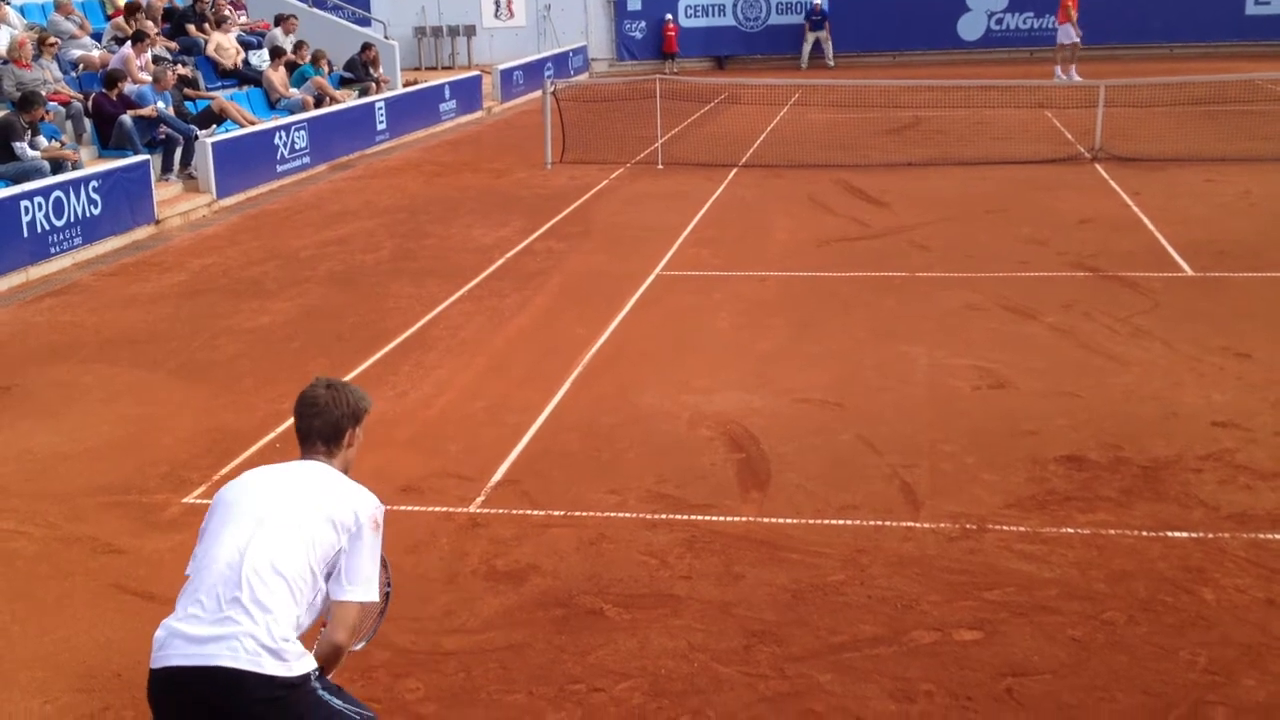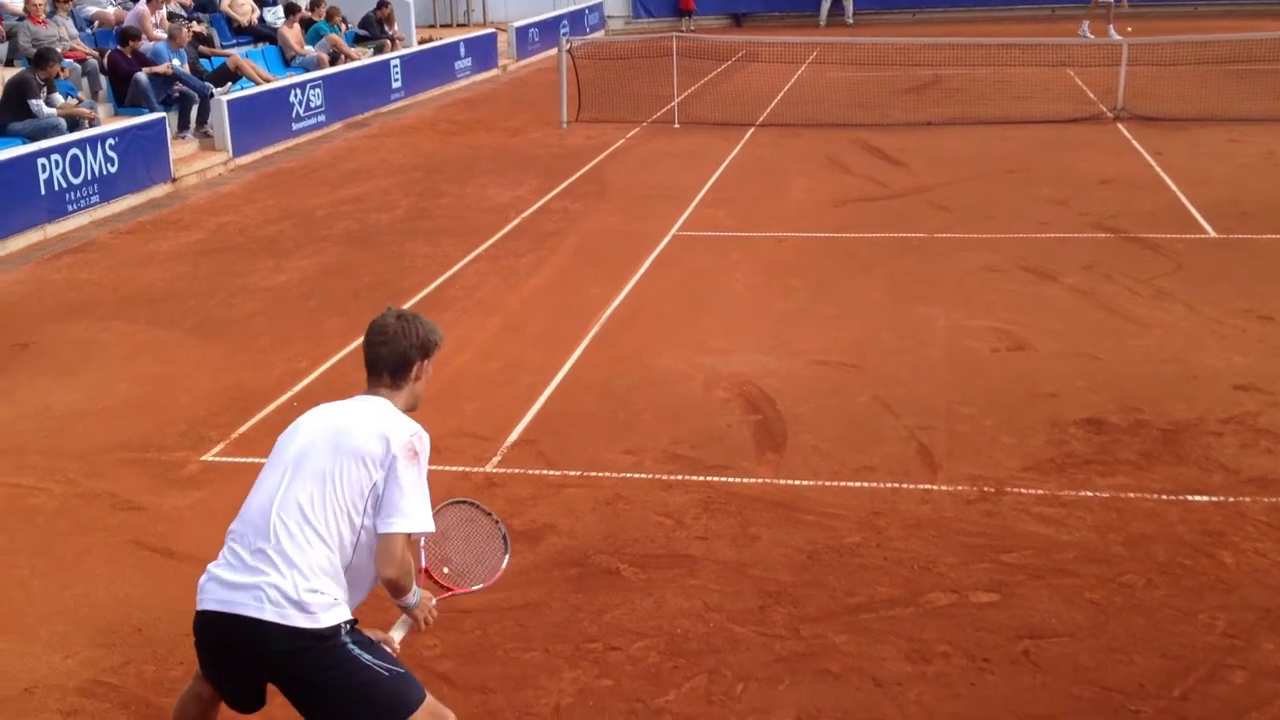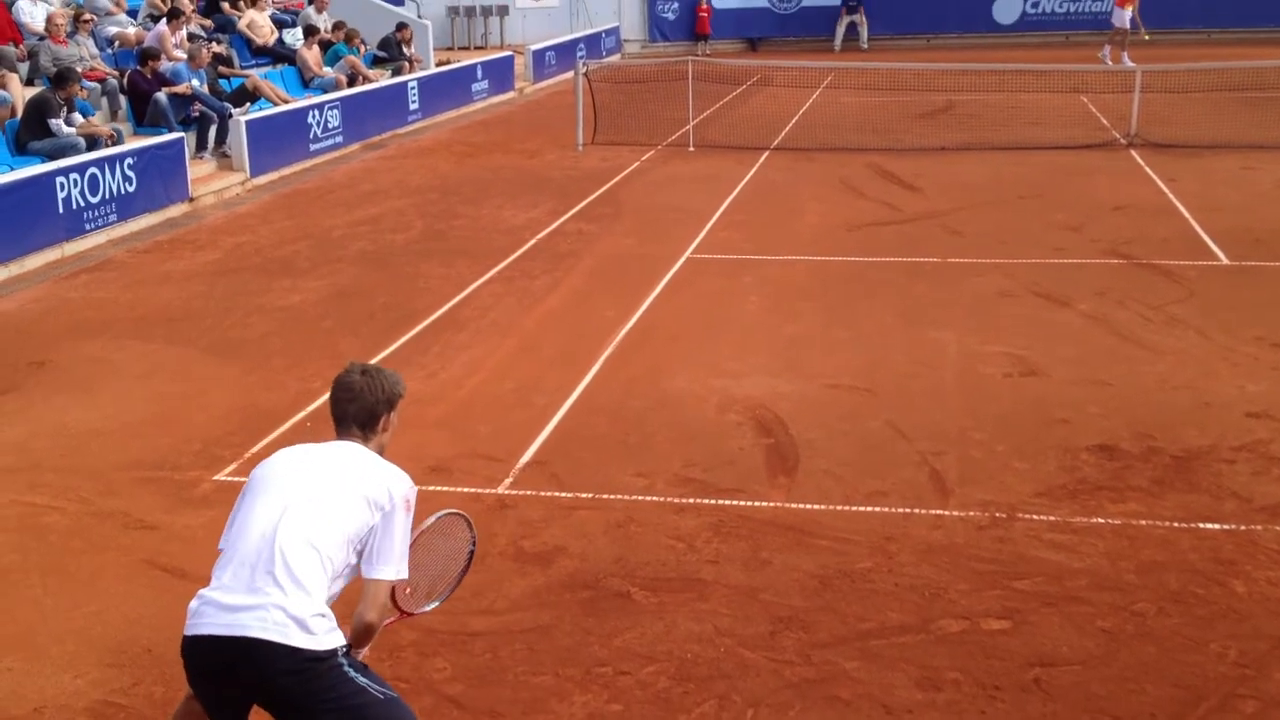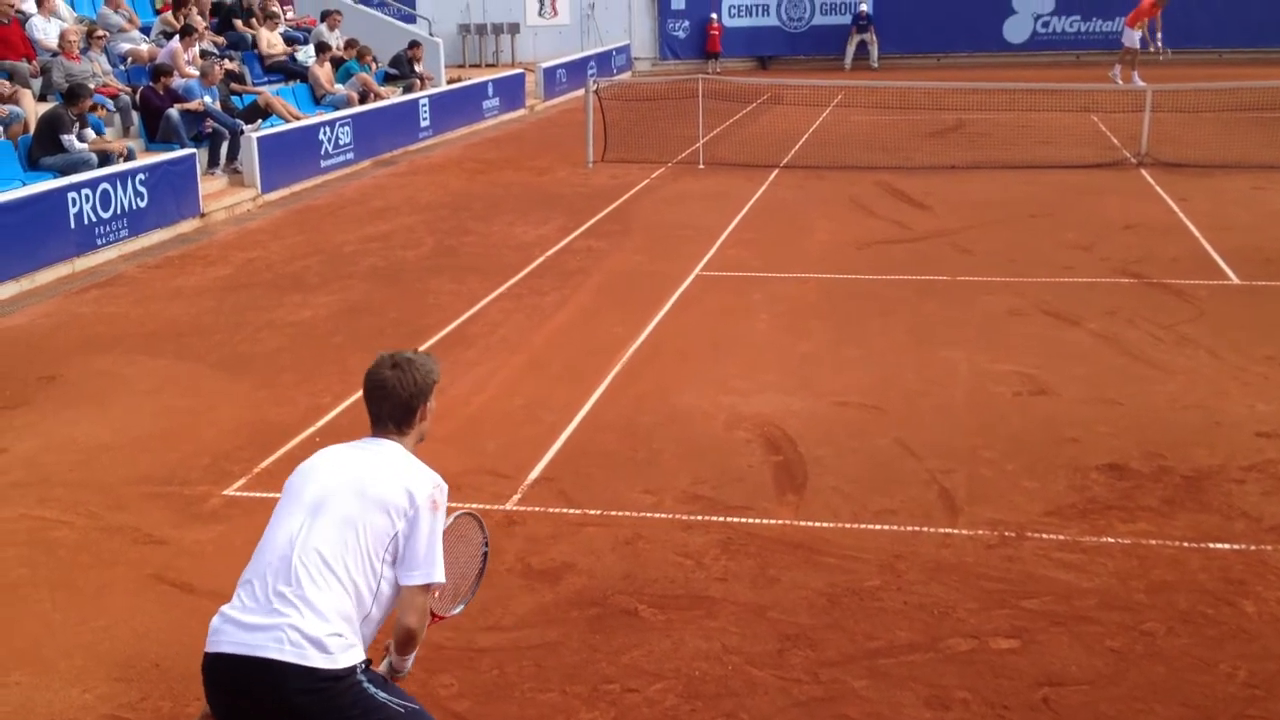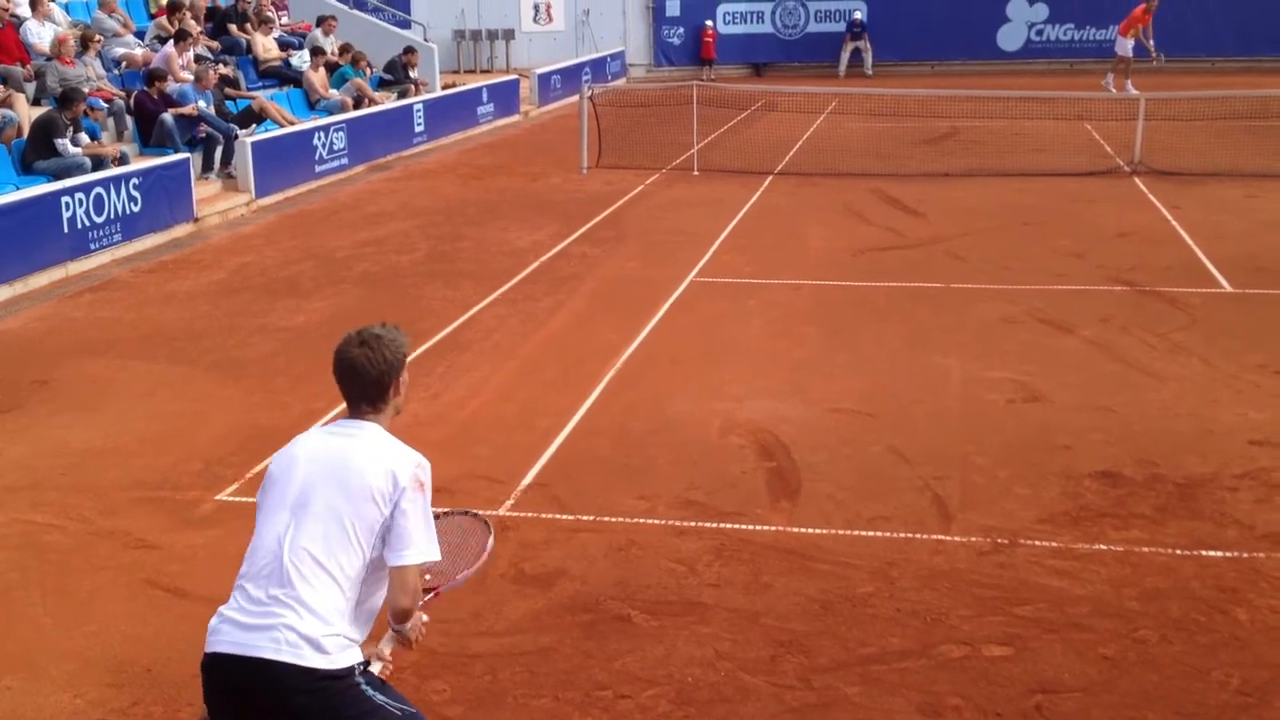
dt=0.7s
person 1, frame 1
left shoulder: (238, 485)
right shoulder: (359, 503)
right elbow: (338, 636)
right wrist: (307, 681)
left hip: (174, 661)
right hip: (260, 671)
person 1, frame 2
left shoulder: (314, 419)
right shoulder: (402, 434)
right elbow: (391, 567)
left wrist: (359, 633)
right wrist: (413, 600)
left hip: (219, 603)
right hip: (293, 619)
left knee: (209, 684)
person 1, frame 3
left shoulder: (276, 461)
right shoulder: (392, 482)
right elbow: (371, 613)
right wrist: (353, 652)
left hip: (207, 631)
right hip: (289, 643)
person 1, frame 4
left shoulder: (318, 460)
right shoulder: (421, 485)
right elbow: (410, 619)
left wrist: (360, 670)
right wrist: (400, 663)
left hip: (227, 650)
right hip: (308, 663)
person 1, frame 5
left shoulder: (293, 450)
right shoulder: (404, 465)
right elbow: (404, 598)
right wrist: (404, 626)
left hip: (227, 652)
right hip: (307, 664)
